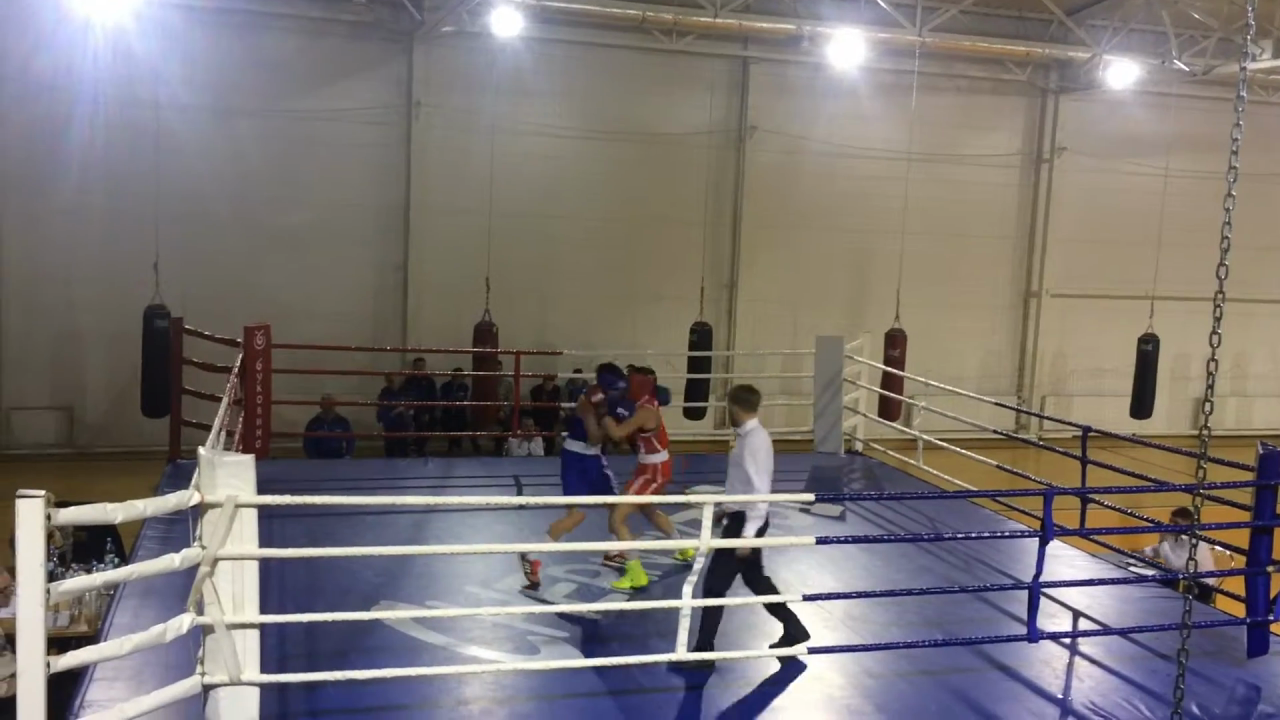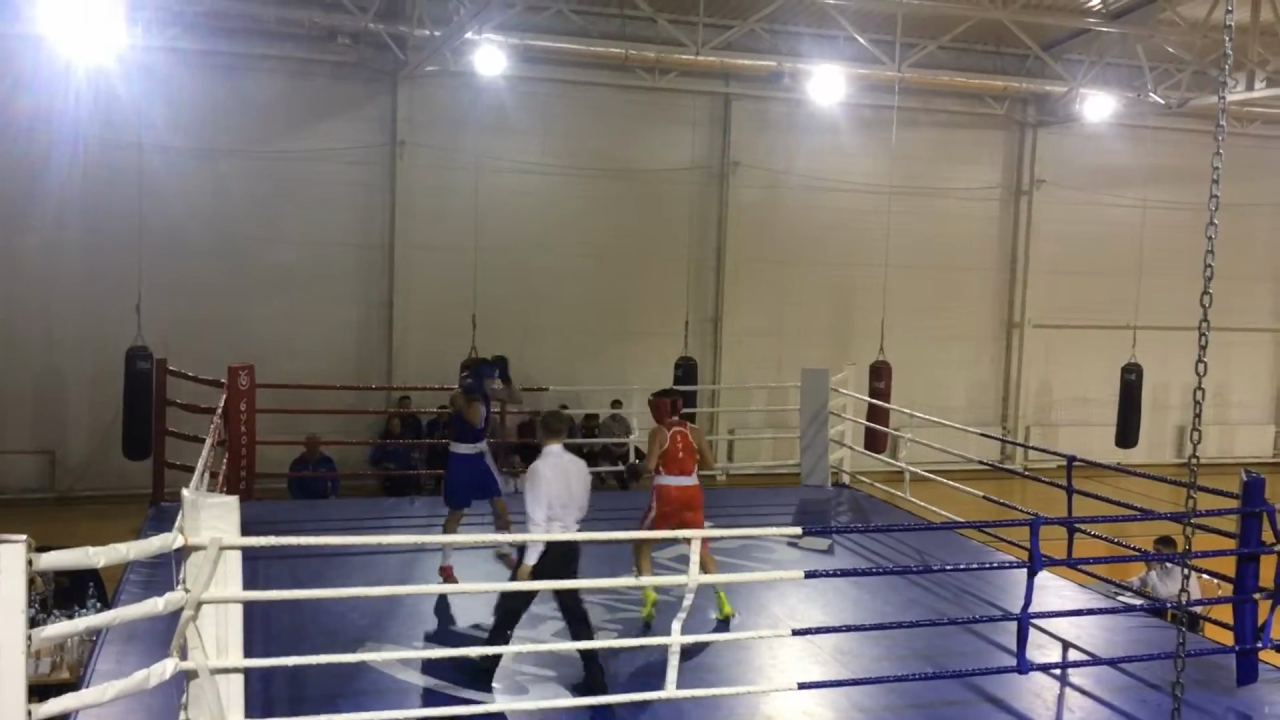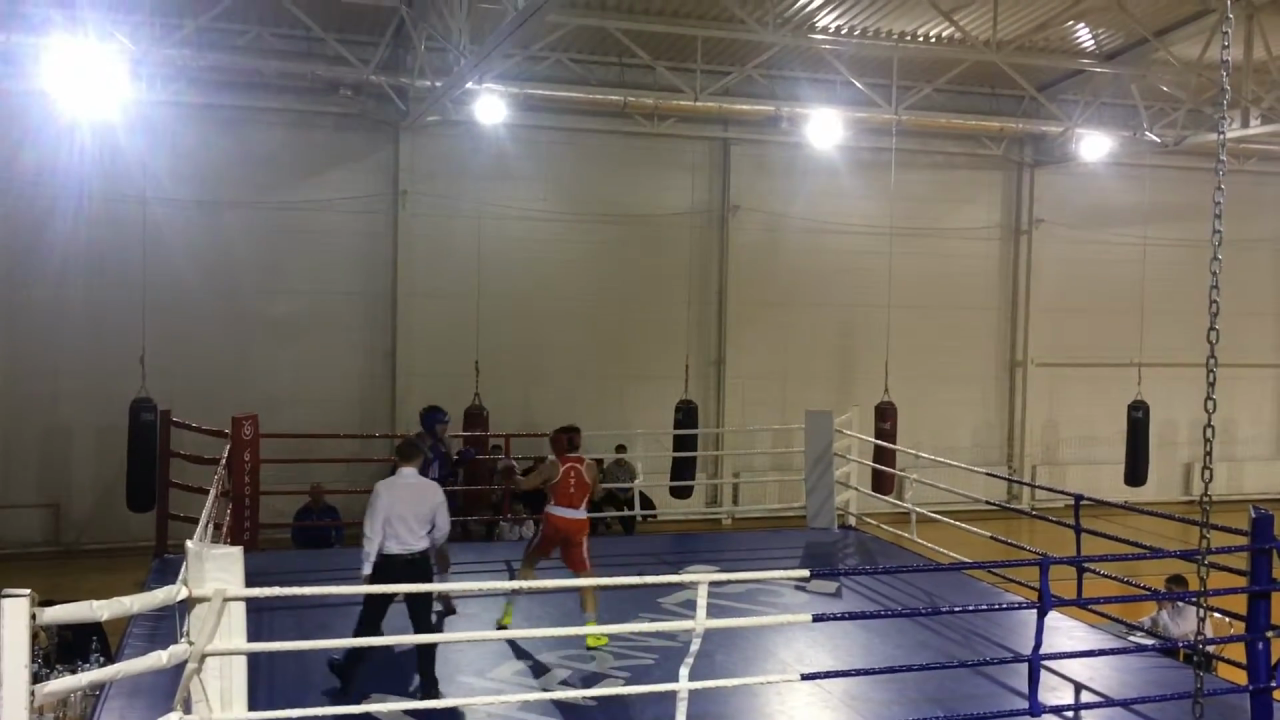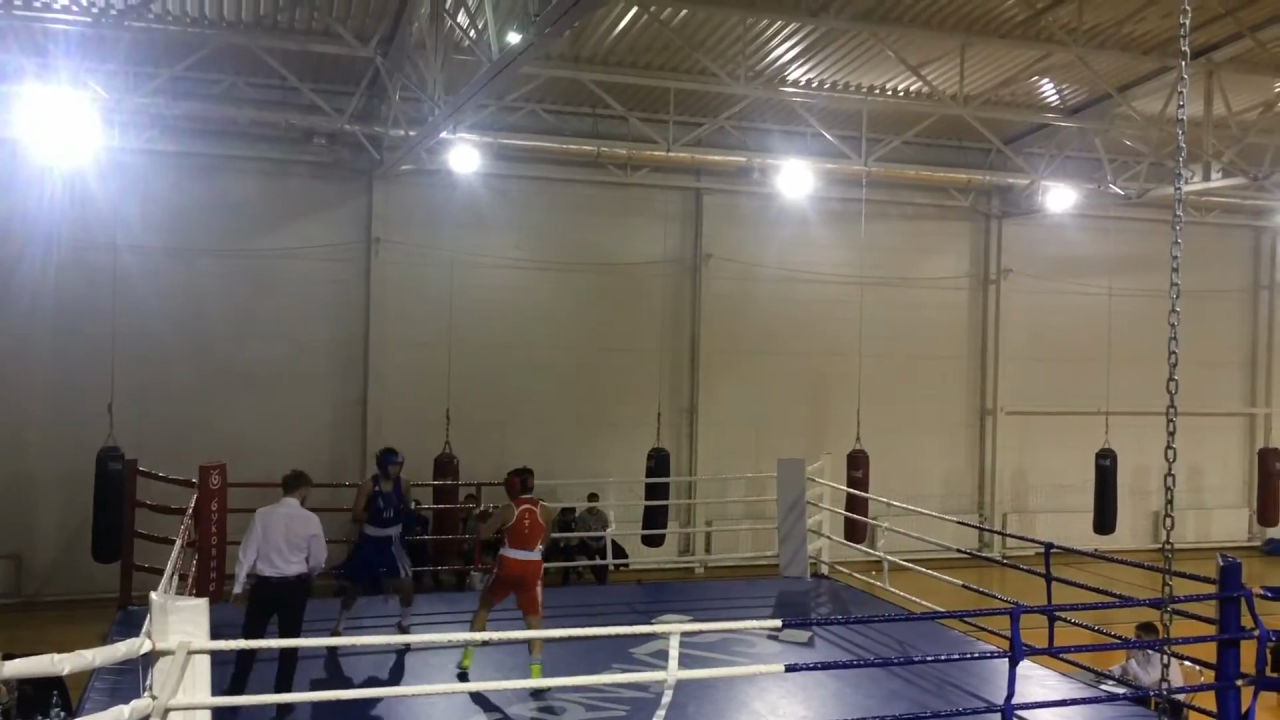
dt=1s
person 1, frame 1
left shoulder: (753, 442)
right shoulder: (752, 436)
left elbow: (760, 491)
left wrist: (749, 531)
right wrist: (727, 509)
left hip: (746, 520)
right hip: (740, 517)
left knee: (713, 583)
right knee: (755, 577)
left ankle: (704, 651)
right ankle: (793, 629)
person 1, frame 2
left shoulder: (540, 468)
right shoulder: (580, 466)
left elbow: (537, 519)
left wrist: (528, 560)
left hip: (544, 548)
right hip: (570, 546)
left knee: (509, 609)
right knee: (574, 611)
left ankle: (487, 669)
right ankle: (594, 676)
person 1, frame 3
left shoulder: (383, 488)
right shoulder: (433, 489)
left elbow: (373, 533)
right elbow: (443, 530)
left wrist: (367, 569)
left hip: (387, 563)
right hip: (420, 564)
left knee: (369, 621)
right knee: (423, 624)
left ankle: (347, 672)
right ankle: (428, 686)
person 1, frame 4
left shoulder: (263, 515)
right shoulder: (310, 520)
left elbow: (247, 553)
right elbow: (319, 559)
left wrist: (238, 585)
right wrist: (308, 573)
left hip: (264, 584)
right hip: (294, 586)
left knee: (250, 639)
right knee: (289, 644)
left ankle: (236, 691)
person 2, frame 1
left shoulder: (645, 411)
right shoulder: (645, 405)
left elbow: (617, 433)
left hip: (654, 470)
right hip: (650, 467)
left knee: (616, 518)
right knee: (650, 510)
left ankle: (635, 573)
right ankle: (684, 548)
person 2, frame 2
left shoulder: (658, 432)
right shoulder: (695, 432)
left elbow: (649, 466)
right elbow: (709, 464)
left wrist: (645, 468)
left hip: (666, 494)
right hip: (692, 494)
left knee: (642, 546)
right knee: (702, 549)
left ankle: (649, 593)
right ankle: (724, 604)
person 2, frame 3
left shoulder: (553, 465)
right shoulder: (590, 467)
left elbow: (525, 484)
right elbow: (594, 495)
left wrist: (511, 476)
left hip: (553, 522)
right hip: (577, 525)
left knee: (527, 566)
right knee: (585, 578)
left ankle: (507, 616)
right ankle: (592, 633)
person 2, frame 4
left shoulder: (508, 509)
right shoulder: (544, 509)
left elbow: (483, 533)
right elbow: (545, 540)
left hip: (508, 564)
right hip: (532, 567)
left knee: (483, 608)
right knee: (533, 622)
left ankle: (466, 657)
right ankle: (536, 673)
person 3, frame 1
left shoulder: (607, 398)
right shoulder: (589, 400)
right elbow: (593, 439)
right wrist: (606, 413)
left hip: (594, 457)
right hip: (575, 458)
right knee: (577, 514)
right ankle: (532, 557)
person 3, frame 2
left shoulder: (487, 392)
right shoulder: (459, 397)
left elbow: (517, 399)
right elbow: (475, 420)
left wrist: (507, 380)
right wrist: (474, 394)
left hip: (480, 454)
right hip: (460, 458)
left knee: (500, 506)
right knee: (456, 513)
left ankle: (505, 550)
right ankle: (446, 565)
person 3, frame 3
left shoulder: (443, 443)
right shoulder: (414, 444)
left elbow: (451, 468)
left wrist: (460, 459)
right wrist: (428, 459)
left knee: (441, 549)
left ankle: (443, 593)
person 3, frame 4
left shoulder: (403, 484)
right shoulder: (368, 487)
left elbow: (408, 506)
right elbow: (357, 518)
left wrist: (409, 514)
right wrist: (375, 511)
left hip: (392, 540)
right hip: (369, 540)
left knee: (406, 585)
right knee: (353, 587)
left ankle: (404, 623)
right ankle: (339, 626)
